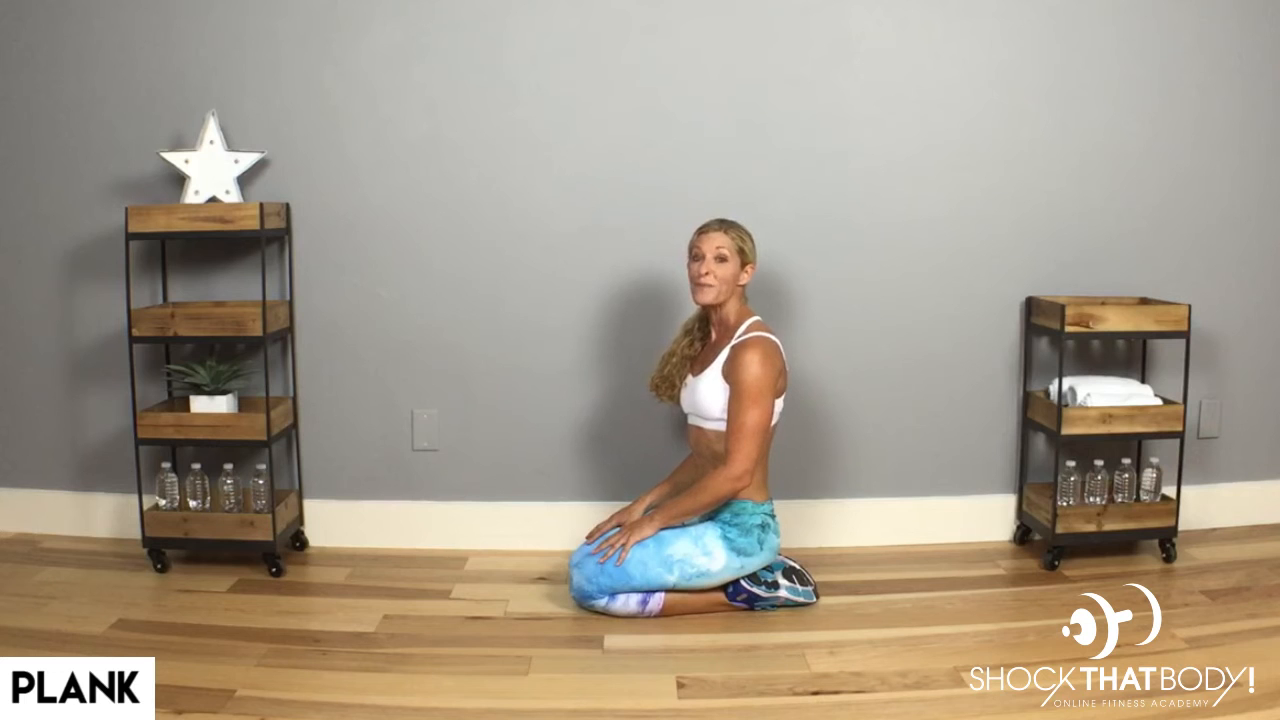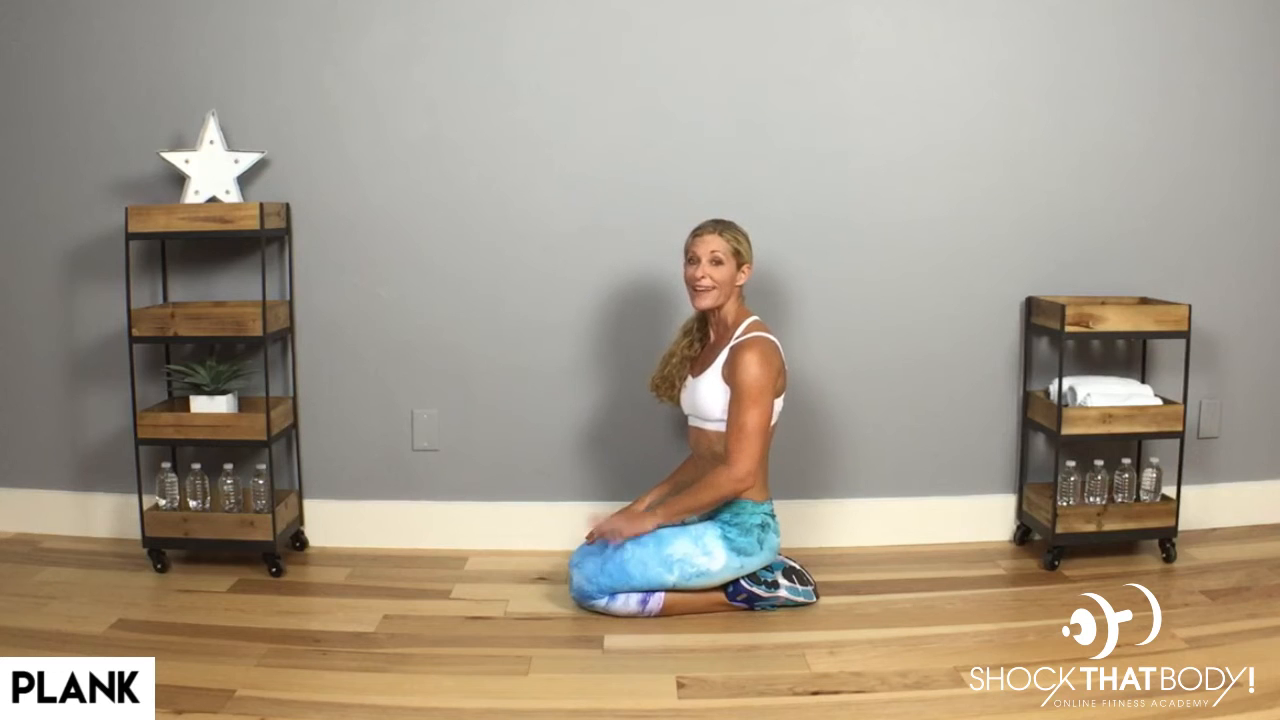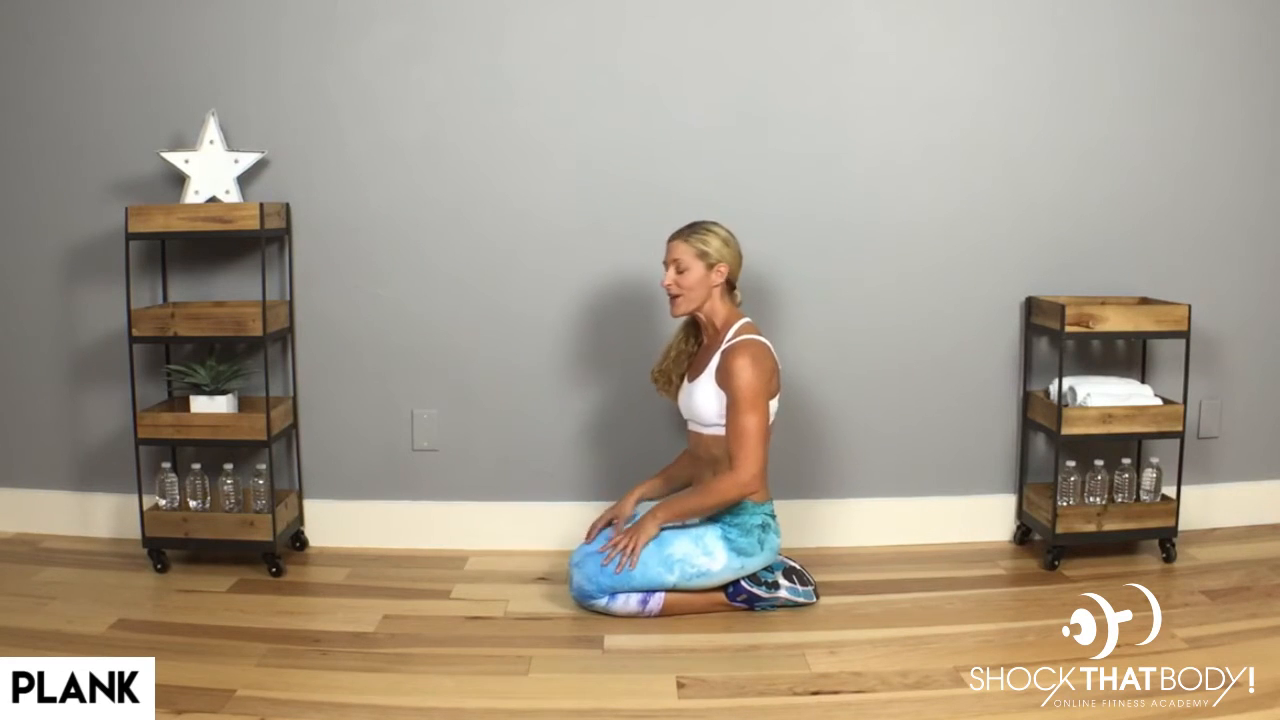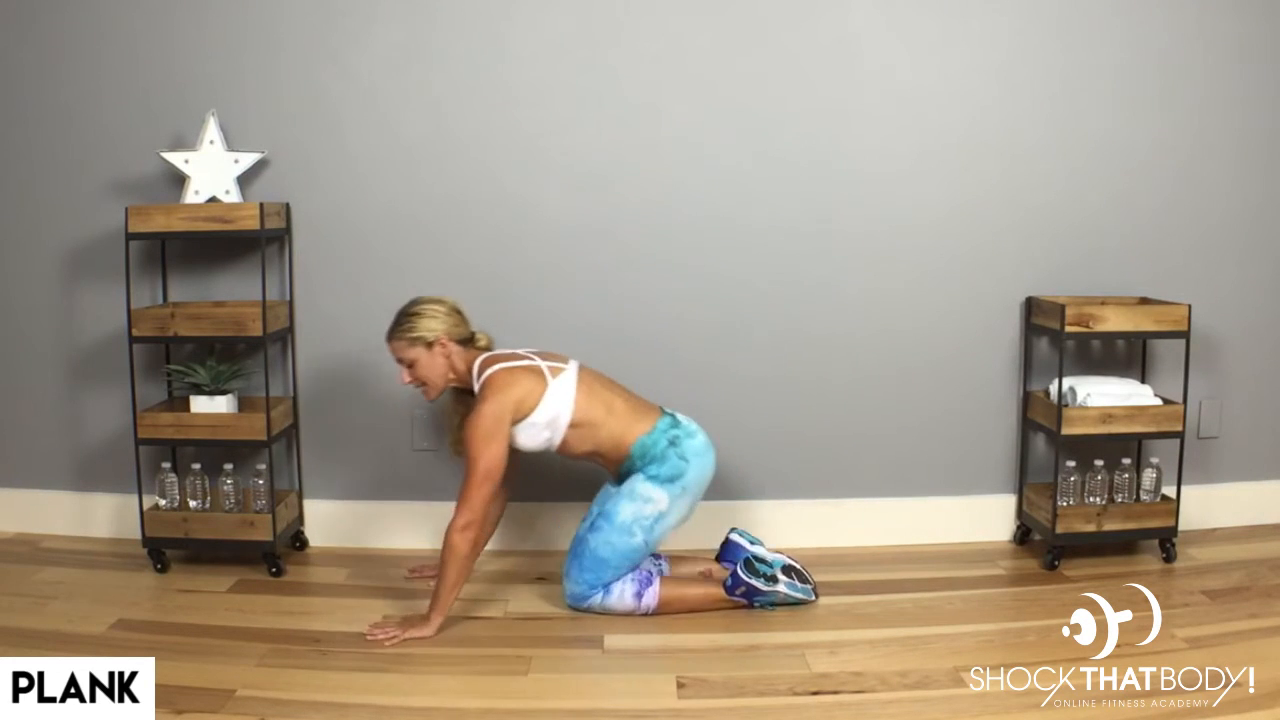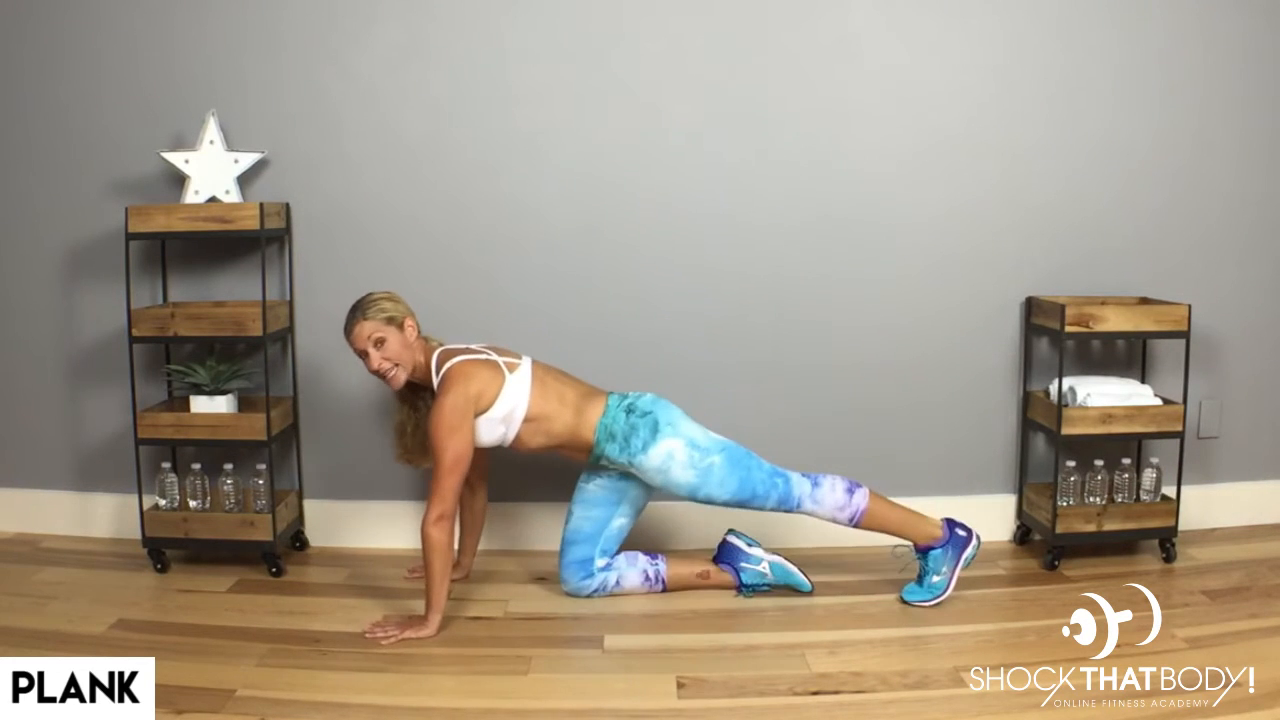
dt=1s
person 1, frame 1
left shoulder: (753, 350)
right shoulder: (703, 340)
left elbow: (737, 472)
left wrist: (654, 520)
right wrist: (644, 503)
left hip: (739, 527)
right hip: (709, 513)
left knee: (588, 579)
right knee: (585, 559)
left ankle: (742, 592)
right ankle: (753, 574)
person 1, frame 2
left shoulder: (751, 351)
right shoulder: (704, 340)
left elbow: (740, 473)
left wrist: (653, 516)
right wrist: (644, 502)
left hip: (739, 528)
right hip: (709, 515)
left knee: (589, 580)
right knee: (588, 557)
left ankle: (742, 592)
right ankle: (752, 574)
person 1, frame 3
left shoulder: (743, 356)
right shoulder: (701, 343)
left elbow: (744, 477)
left wrist: (656, 519)
right wrist: (636, 495)
left hip: (739, 529)
right hip: (709, 516)
left knee: (589, 580)
right knee: (589, 556)
left ankle: (742, 591)
right ankle: (748, 573)
person 1, frame 4
left shoulder: (493, 398)
right shoulder: (498, 371)
left elbow: (467, 521)
right elbow: (494, 492)
left wrist: (431, 619)
right wrist: (455, 564)
left hip: (670, 460)
right hip: (663, 451)
left knee: (584, 589)
right knee: (597, 566)
left ankle: (741, 587)
right ankle: (732, 564)
person 1, frame 5
left shoulder: (452, 391)
right shoulder: (451, 375)
left elbow: (438, 515)
right elbow: (474, 483)
left wrist: (430, 619)
right wrist: (463, 563)
left hip: (639, 432)
right hip: (613, 456)
left knee: (782, 491)
right knee: (582, 576)
left ankle: (943, 537)
right ankle: (735, 568)
